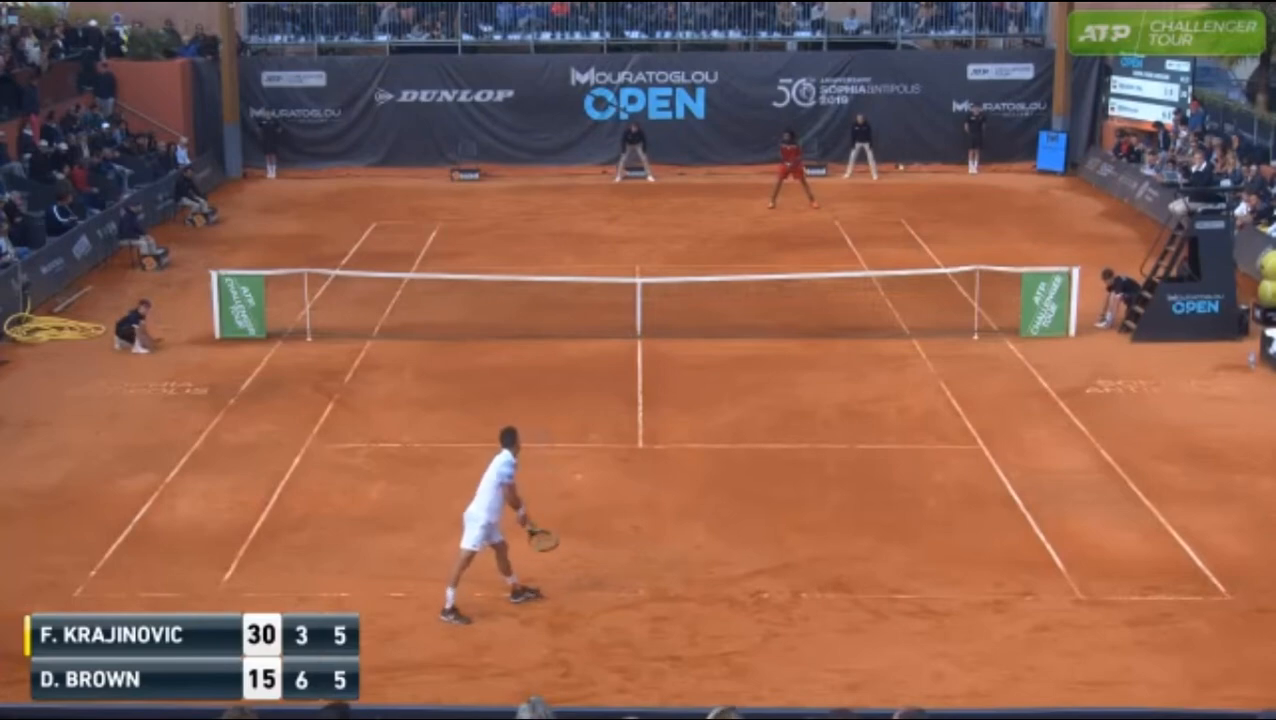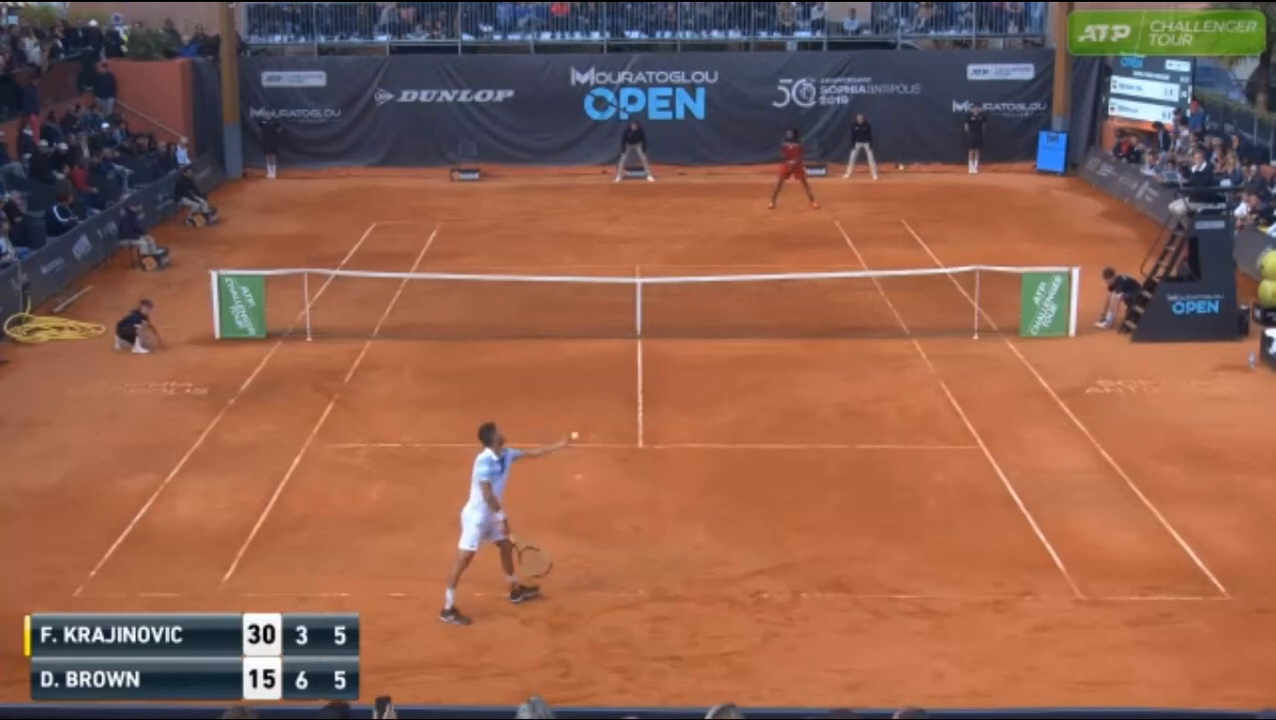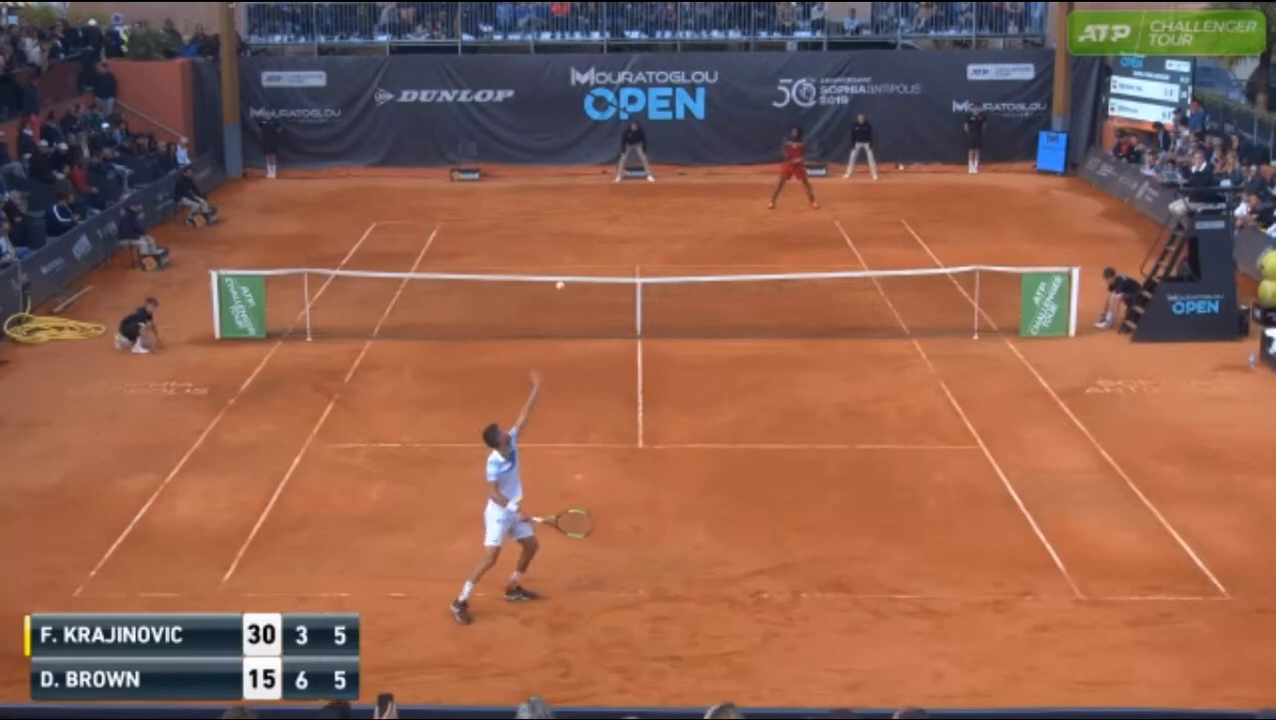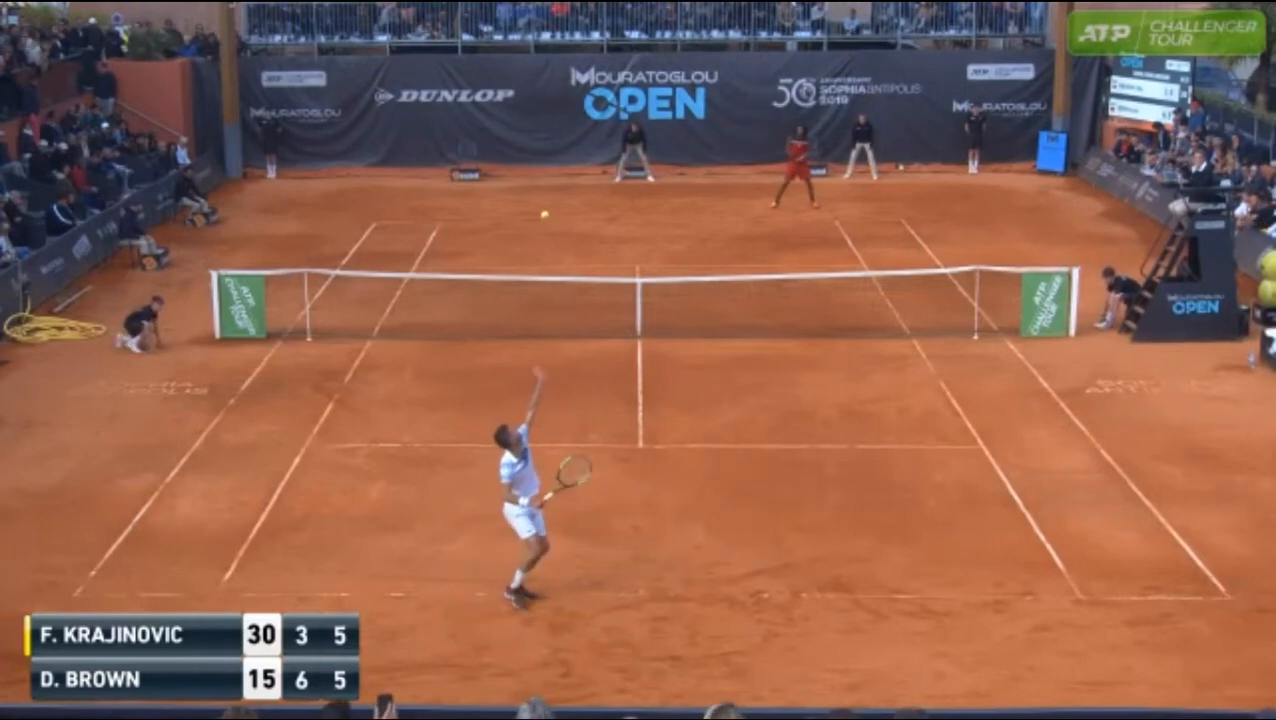
dt=0.3s
person 1, frame 1
left shoulder: (507, 462)
right shoulder: (507, 463)
left elbow: (511, 493)
right elbow: (510, 496)
left wrist: (521, 515)
right wrist: (521, 512)
left hip: (489, 517)
right hip: (479, 517)
left knee: (502, 548)
right knee: (465, 560)
left ankle: (517, 590)
right ankle: (448, 609)
person 1, frame 2
left shoulder: (505, 455)
right shoulder: (484, 461)
left elbow: (531, 453)
right elbow: (487, 495)
left wrist: (556, 446)
right wrist: (502, 517)
left hip: (490, 517)
right hip: (476, 517)
left knee: (507, 546)
right knee: (463, 560)
left ankle: (515, 589)
right ankle: (448, 609)
person 1, frame 3
left shoulder: (510, 442)
right shoulder: (493, 463)
left elbow: (524, 414)
right elbow: (493, 494)
left wrist: (536, 388)
right wrist: (515, 508)
left hip: (513, 511)
right hip: (498, 514)
left knee: (532, 546)
right knee: (490, 558)
left ankle: (513, 587)
right ankle: (461, 602)
person 1, frame 4
left shoulder: (523, 440)
right shoulder: (507, 464)
left elbow: (531, 409)
right elbow: (507, 496)
left wrist: (540, 383)
right wrist: (528, 501)
left hip: (530, 507)
right hip: (517, 510)
left knee: (543, 547)
right knee: (535, 549)
left ankle: (516, 586)
right ankle: (513, 589)
